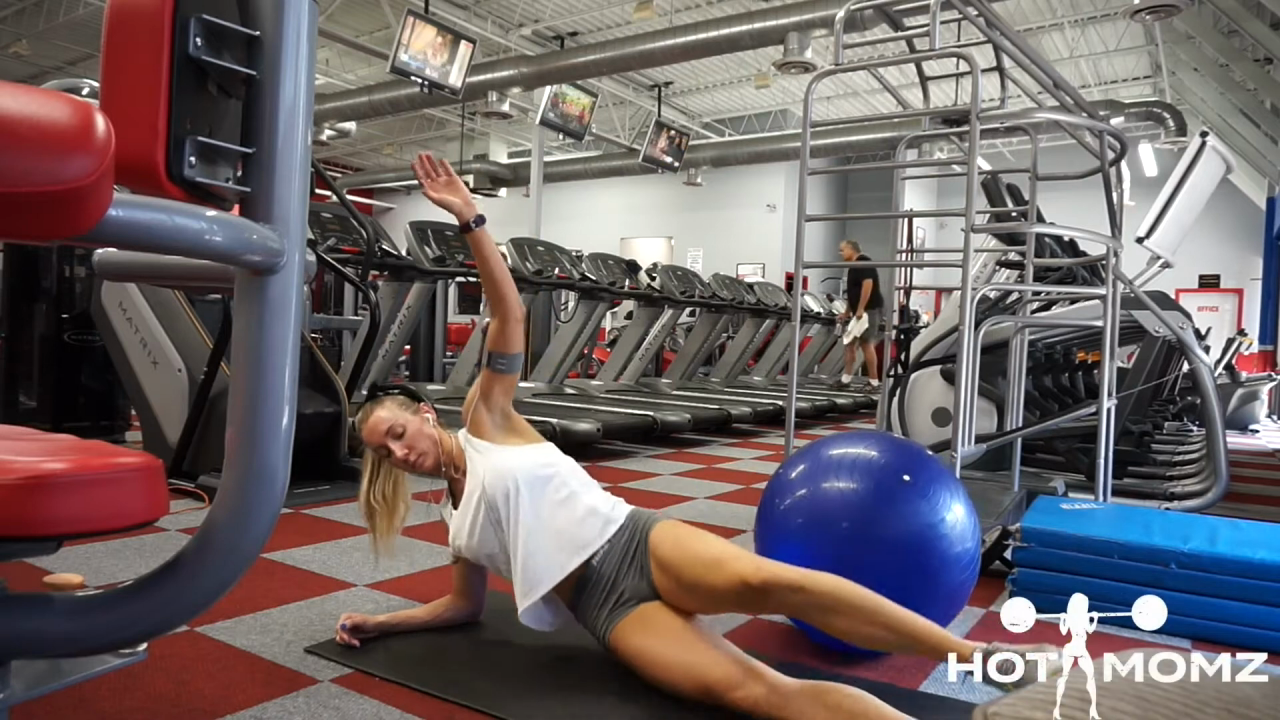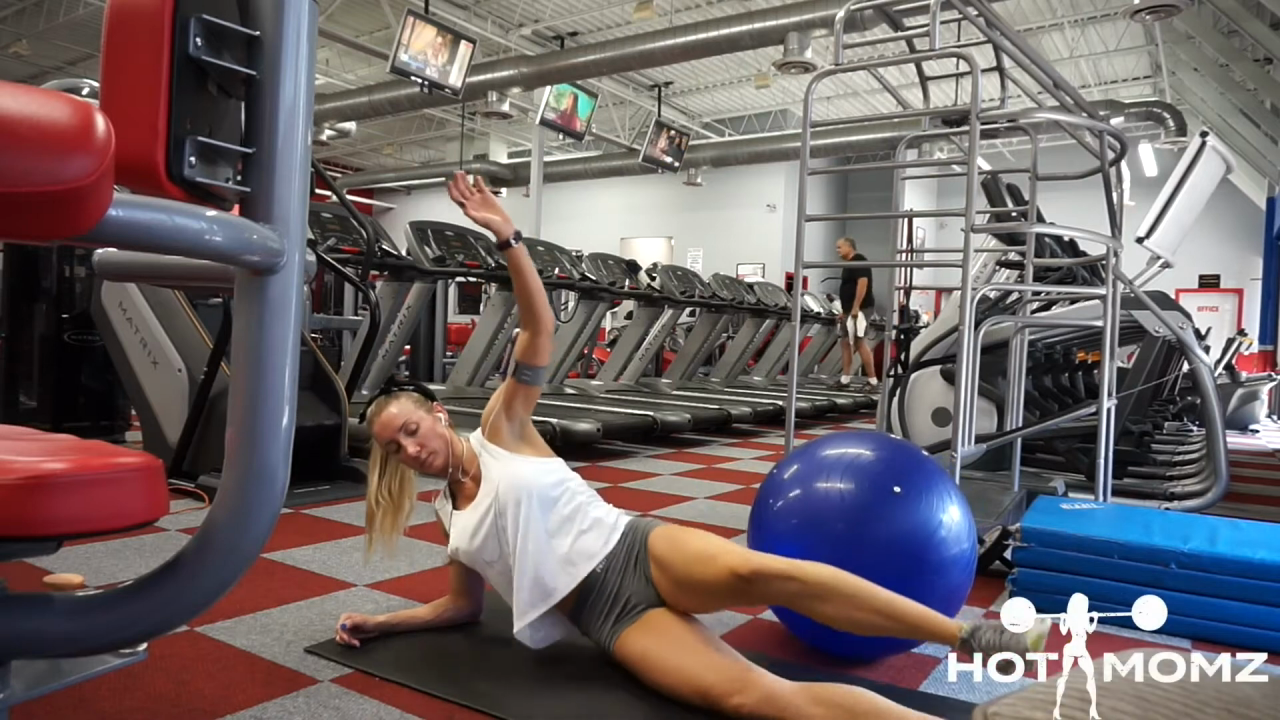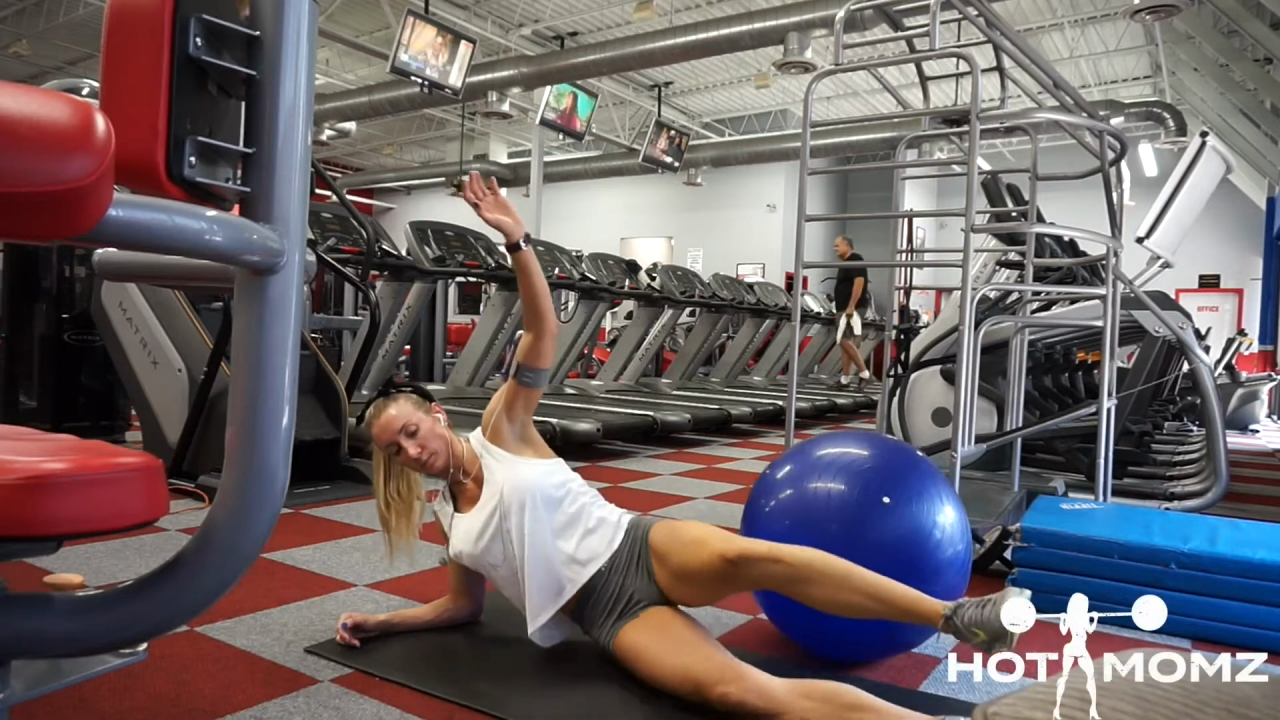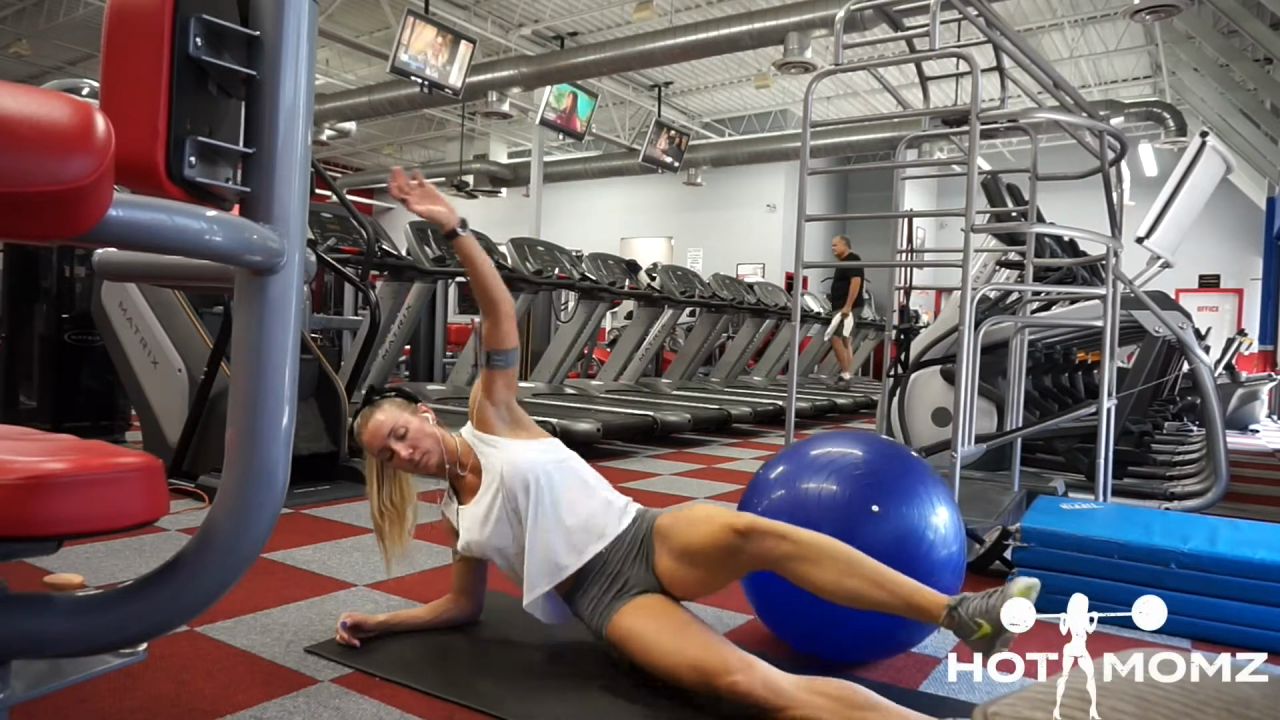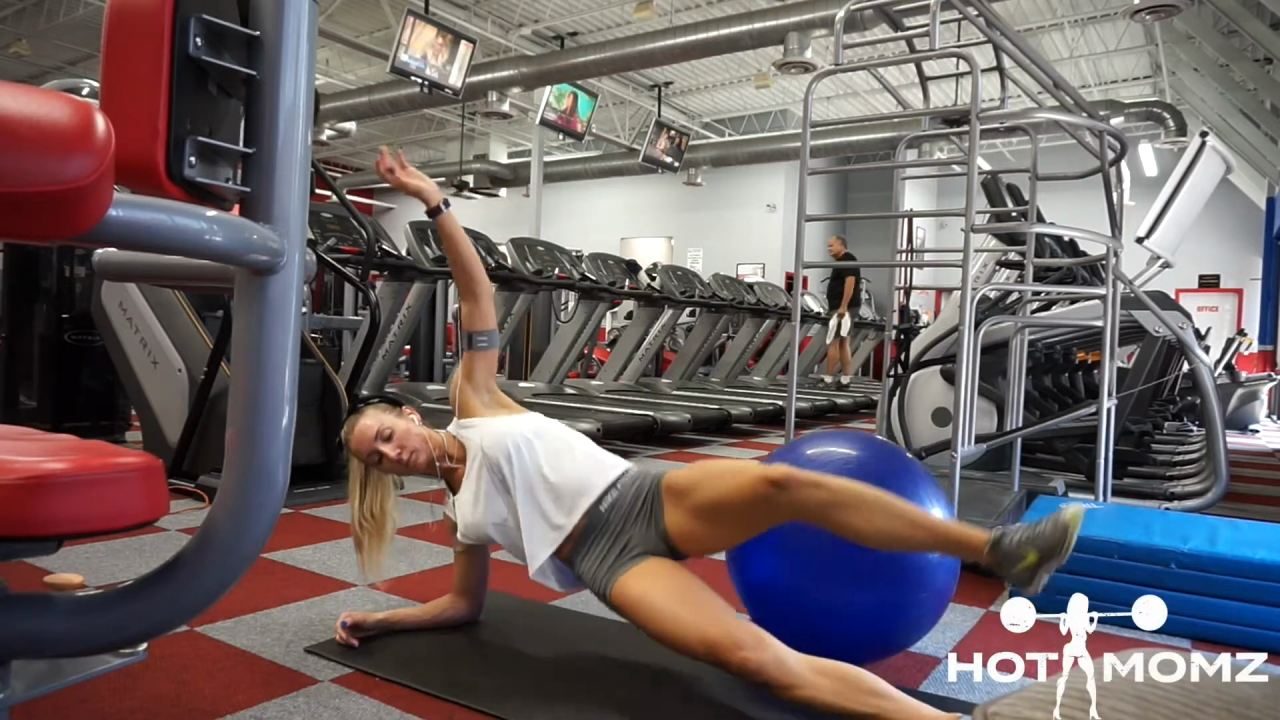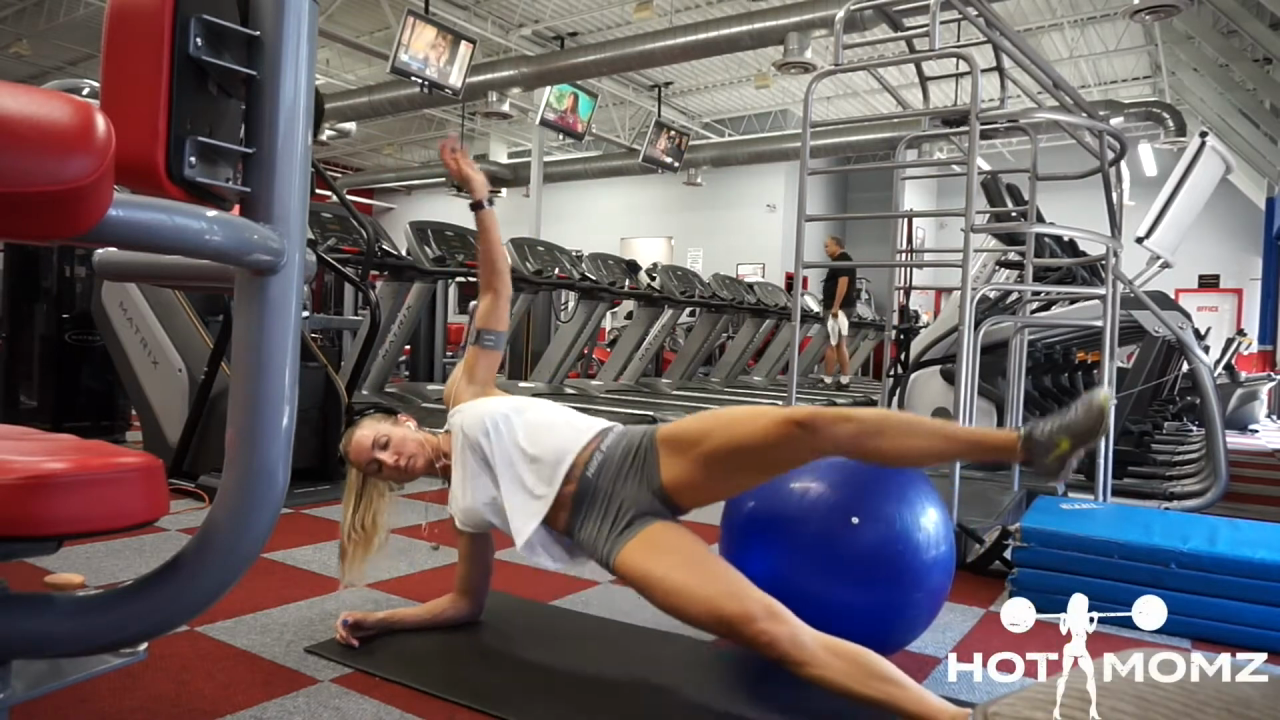
dt=0.2s
person 1, frame 1
left shoulder: (483, 418)
right shoulder: (456, 518)
left elbow: (509, 312)
right elbow: (463, 607)
left wrist: (469, 220)
right wrist: (379, 624)
left hip: (636, 542)
right hip: (610, 607)
left knee: (772, 582)
left ankle: (980, 654)
person 1, frame 2
left shoulder: (500, 429)
right shoulder: (454, 520)
left elbow: (540, 326)
right elbow: (462, 606)
left wrist: (507, 237)
right wrist: (378, 622)
left hip: (638, 551)
right hip: (611, 617)
left knee: (757, 571)
left ankle: (973, 638)
person 1, frame 3
left shoulder: (500, 428)
right shoulder: (453, 521)
left elbow: (544, 331)
right elbow: (462, 607)
left wrist: (515, 240)
right wrist: (377, 621)
left hip: (639, 548)
right hip: (611, 613)
left knee: (746, 556)
left ankle: (958, 615)
person 1, frame 4
left shoulder: (490, 416)
right shoulder: (459, 515)
left elbow: (503, 312)
right elbow: (462, 606)
left wrist: (452, 226)
right wrist: (376, 622)
left hip: (646, 538)
right hip: (609, 598)
left knee: (749, 531)
left ankle: (960, 613)
person 1, frame 5
left shoulder: (470, 399)
right shoulder: (461, 510)
left elbow: (477, 294)
right elbow: (464, 604)
left wrist: (433, 202)
right wrist: (378, 620)
left hip: (648, 497)
right hip: (614, 559)
left knee: (781, 483)
right knee: (755, 656)
left ankle: (996, 549)
person 1, frame 6
left shoulder: (465, 392)
right shoulder: (464, 500)
left elbow: (497, 290)
right elbow: (467, 602)
left wrist: (476, 196)
right wrist: (378, 620)
left hip: (644, 459)
right hip: (613, 524)
left knee: (810, 424)
right knee: (768, 629)
left ankle: (1026, 444)
